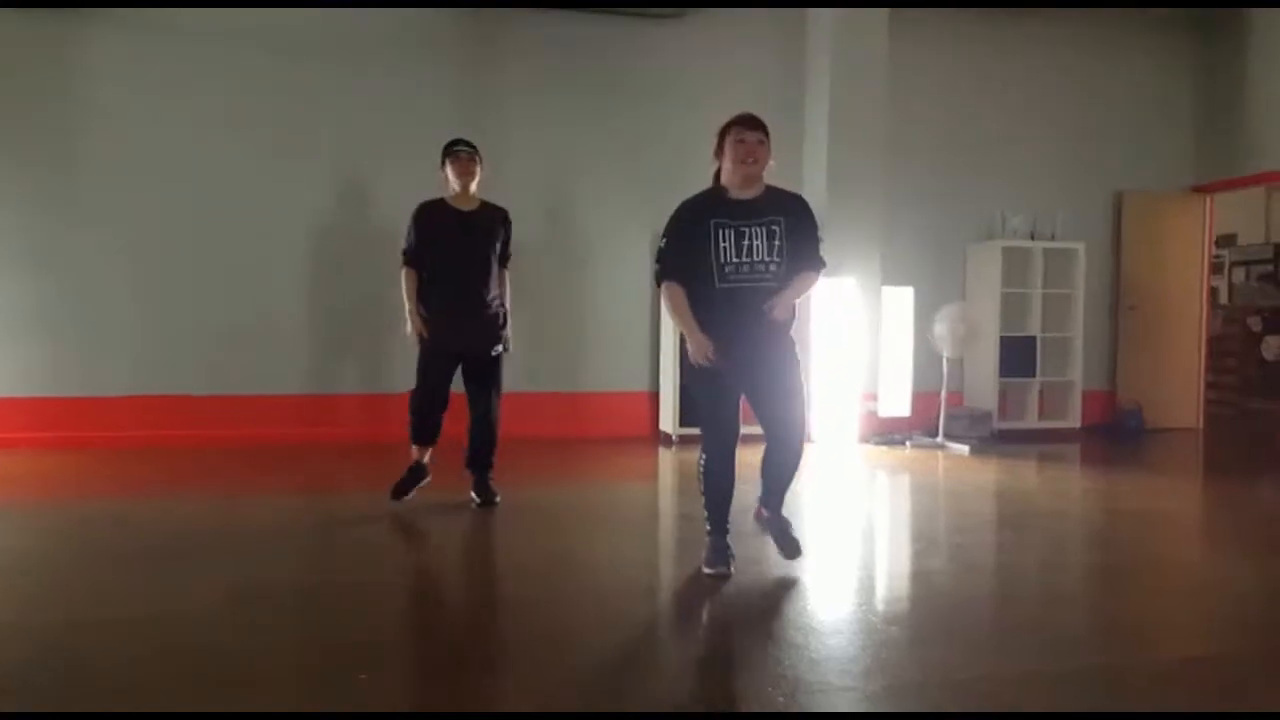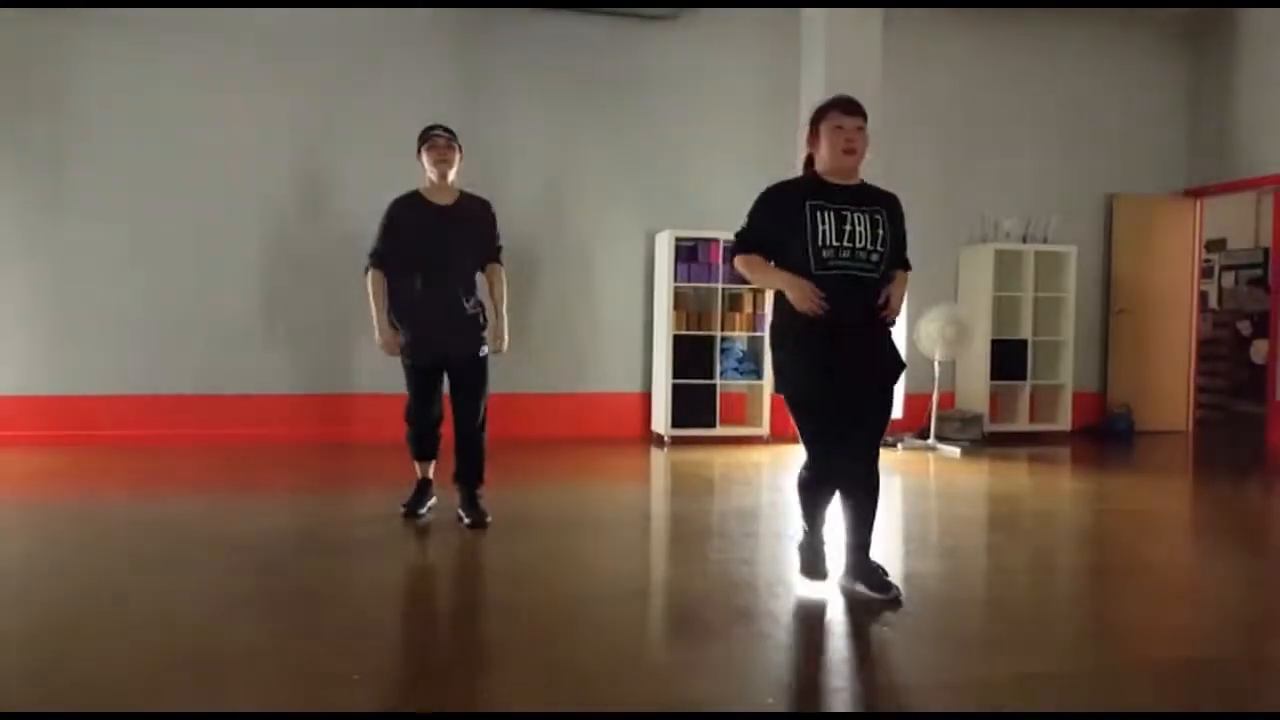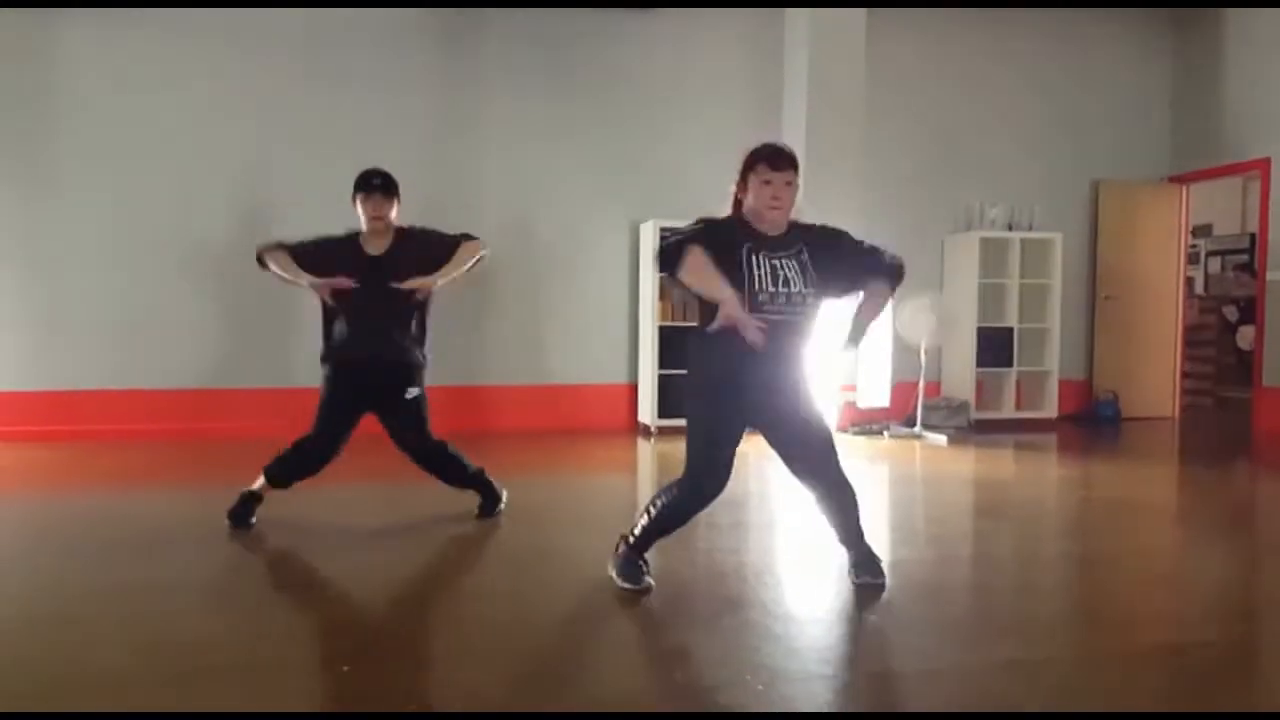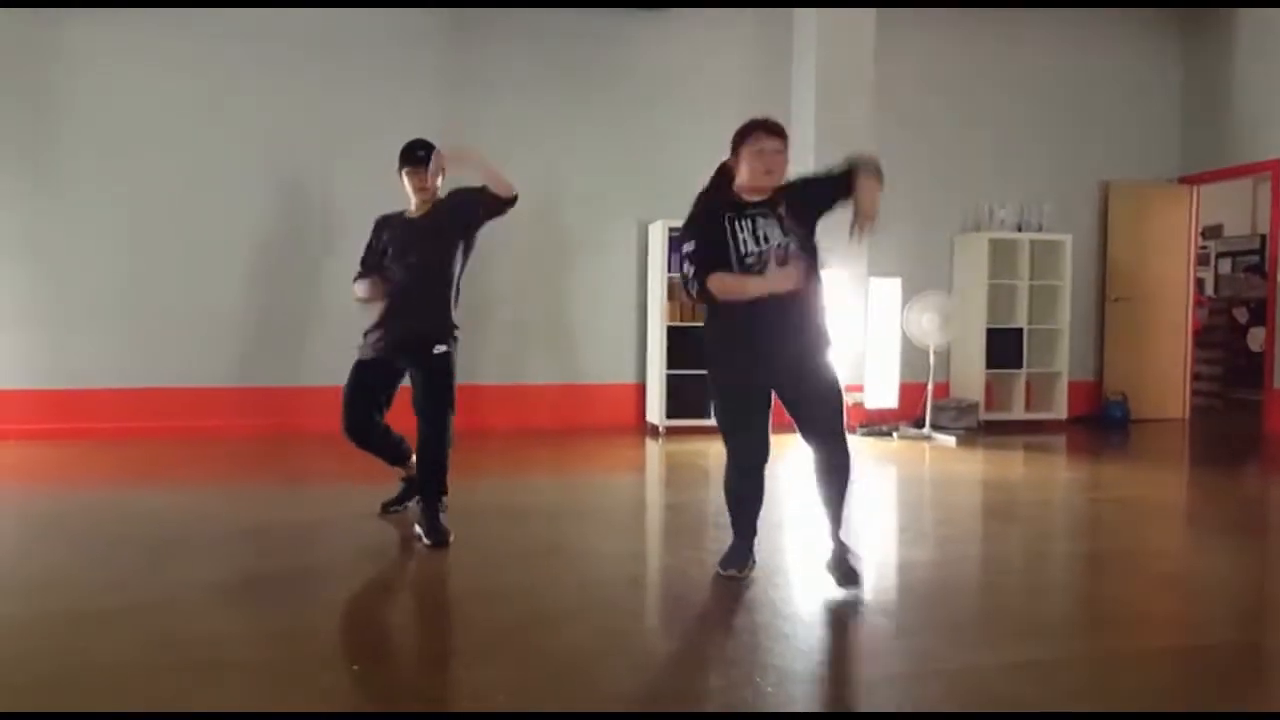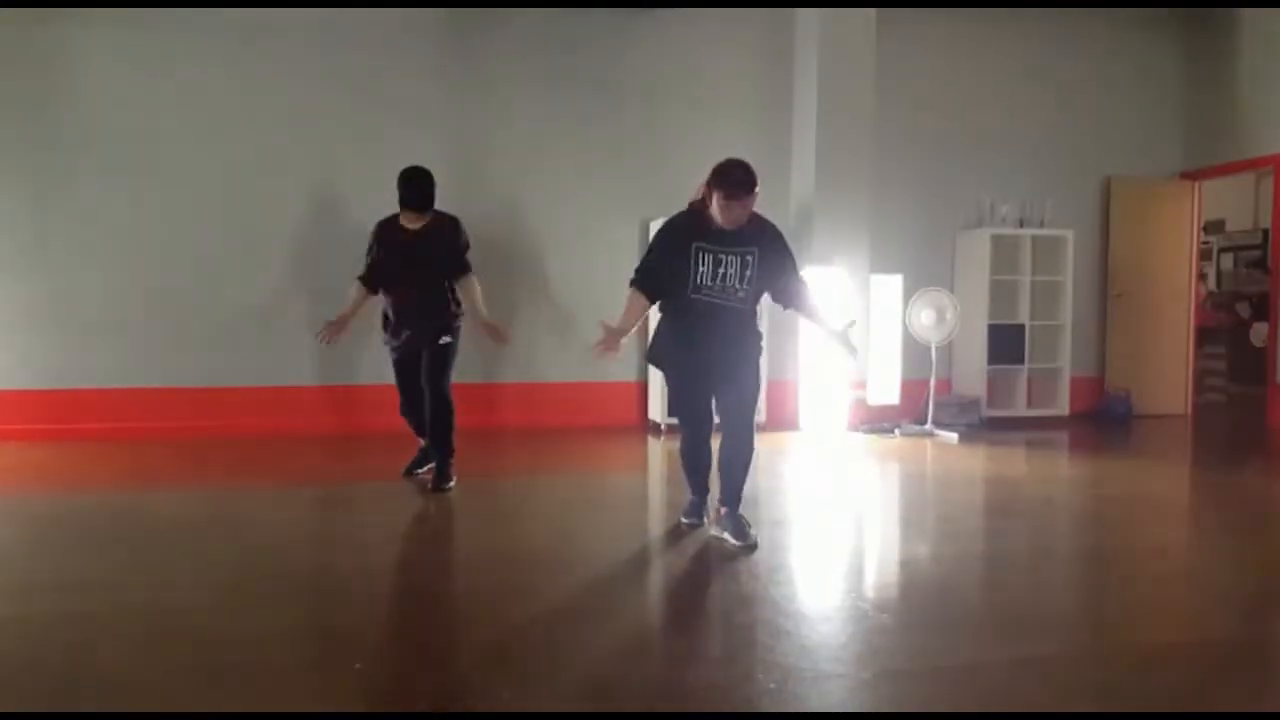
dt=1s
person 1, frame 1
left shoulder: (792, 208)
right shoulder: (693, 213)
left elbow: (812, 265)
right elbow: (669, 277)
left wrist: (788, 296)
right wrist: (690, 332)
left hip: (772, 342)
right hip: (712, 347)
left knee: (791, 435)
right knee: (718, 444)
left ankle: (769, 509)
right ankle: (717, 539)
person 1, frame 2
left shoulder: (885, 204)
right shoulder: (786, 197)
left elbow: (896, 267)
right elbow: (742, 256)
left wrist: (897, 292)
right wrist: (786, 284)
left hip: (869, 351)
right hip: (803, 350)
left knee: (866, 456)
right knee: (827, 453)
left ankle: (858, 563)
right ankle: (811, 531)
person 1, frame 3
left shoulder: (818, 243)
right shoulder: (721, 235)
left elbow: (887, 269)
right elbow: (679, 256)
left wrist: (866, 313)
right wrist: (730, 300)
left hip: (782, 386)
right hip: (718, 384)
left knee: (823, 472)
right knee: (702, 480)
left ankle: (859, 550)
right ankle: (631, 548)
person 1, frame 4
left shoulder: (798, 198)
right shoulder: (709, 213)
left elbow: (857, 171)
right elbow: (701, 280)
left wrist: (867, 195)
right wrist: (768, 284)
left hip: (801, 349)
right hip: (735, 354)
left knee: (831, 442)
right knee: (746, 454)
left ankle: (836, 543)
right ankle: (743, 541)
person 1, frame 5
left shoulder: (766, 237)
right shoulder: (679, 231)
left elbow: (792, 288)
right elbow: (646, 284)
left wrist: (828, 328)
right wrist: (620, 329)
left hip: (739, 349)
right hip: (684, 348)
left knee: (739, 430)
right knee: (694, 428)
left ankle: (728, 512)
right ankle: (699, 498)
person 2, frame 1
left shoulder: (498, 218)
right shoulder: (427, 214)
left elbow: (502, 270)
right elbow: (409, 266)
left wrist: (506, 318)
right wrist: (411, 313)
left hip: (486, 326)
right hip: (438, 325)
left knee: (485, 404)
right knee: (426, 397)
left ankle: (481, 477)
right ankle: (418, 464)
person 2, frame 2
left shoulder: (480, 211)
right shoulder: (402, 210)
left elbow: (494, 267)
right elbow: (377, 267)
left wrist: (501, 321)
right wrist: (382, 324)
left hip: (468, 330)
right hip: (416, 331)
left knee: (471, 413)
right knee: (423, 412)
left ankle: (470, 495)
right ankle: (424, 487)
person 2, frame 3
left shoulder: (417, 243)
right shoulder: (335, 250)
left elbow: (473, 246)
right elbow: (268, 254)
left wrist: (434, 280)
right wrist: (309, 280)
left hip: (401, 367)
right hip: (349, 368)
left knee: (417, 444)
right knee: (324, 441)
left ankle: (486, 486)
right ankle: (255, 492)
person 2, frame 4
left shoulder: (457, 207)
right shoulder: (386, 225)
left elbow: (505, 195)
right elbow: (362, 283)
left wrist: (468, 161)
right wrist: (368, 289)
left hip: (431, 334)
right hip: (385, 335)
left knee: (433, 415)
right knee: (358, 421)
left ankle: (431, 512)
right ankle: (415, 473)
person 2, frame 5
left shoulder: (449, 227)
right shoulder: (384, 231)
left elbow: (465, 274)
right elbow: (369, 280)
left wrist: (482, 316)
right wrist: (344, 317)
left hip: (441, 325)
right hip: (400, 328)
left knee: (436, 388)
right knee: (409, 395)
left ankle: (444, 462)
right ankle: (428, 446)
